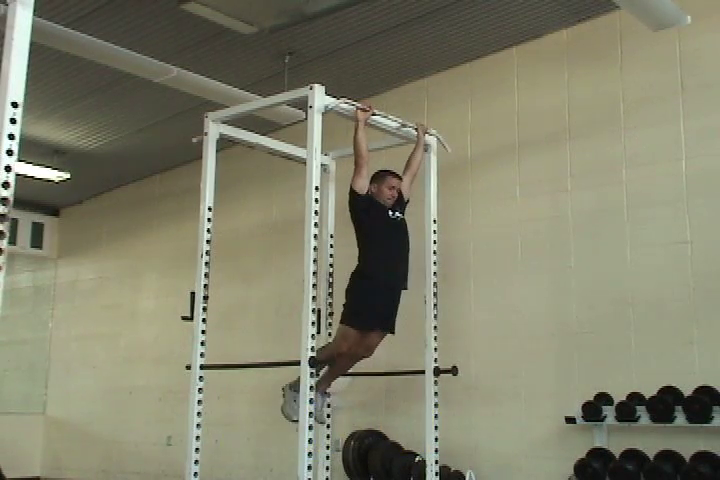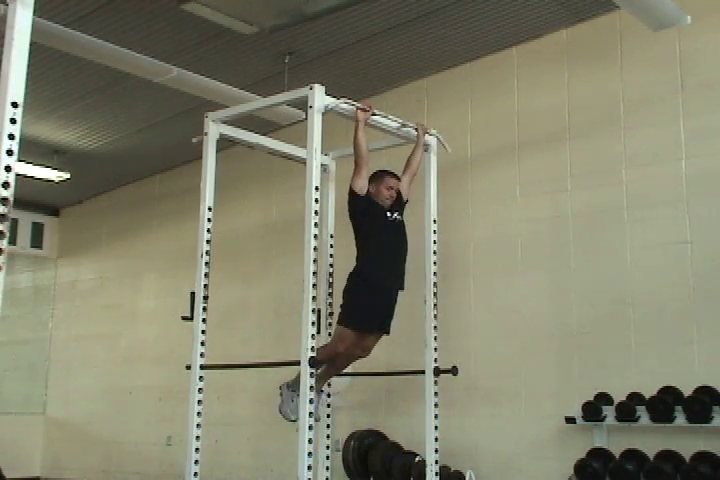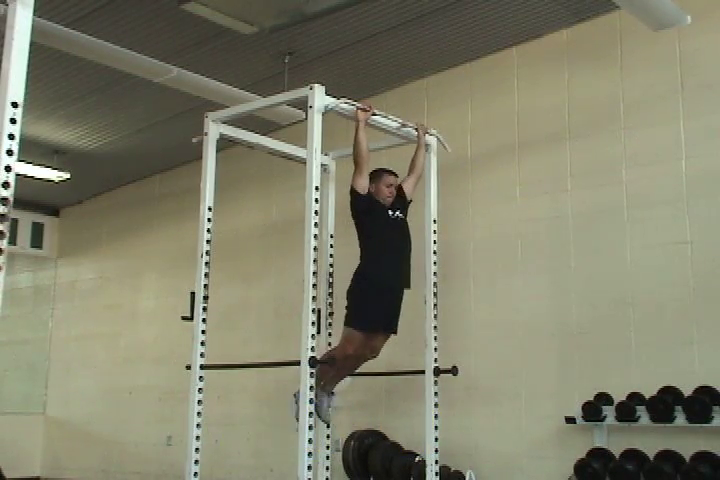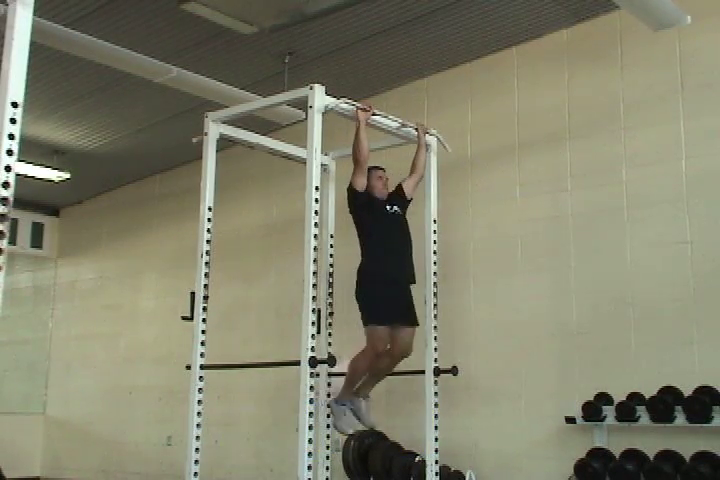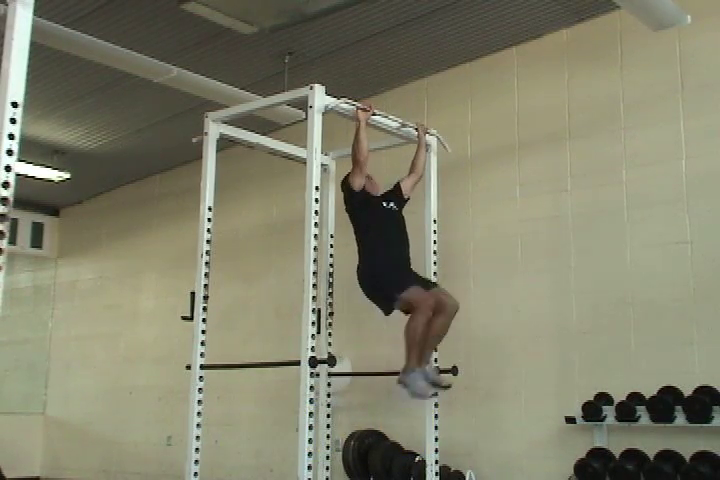
dt=0.2s
person 1, frame 1
left shoulder: (397, 209)
right shoulder: (363, 205)
left elbow: (411, 172)
right elbow: (361, 164)
left wrist: (420, 141)
right wrist: (360, 124)
left hip: (391, 291)
right hip: (367, 287)
left knee: (365, 349)
right knee: (343, 346)
left ankle: (320, 389)
right ankle: (296, 388)
person 1, frame 2
left shoulder: (396, 209)
right shoulder: (362, 206)
left elbow: (409, 173)
right elbow: (361, 166)
left wrist: (420, 140)
right wrist: (360, 124)
left hip: (389, 291)
right hip: (364, 287)
left knee: (362, 350)
right knee: (340, 346)
left ankle: (316, 387)
right ankle: (294, 387)
person 1, frame 3
left shoulder: (399, 208)
right shoulder: (364, 205)
left elbow: (414, 174)
right elbow: (362, 166)
left wrist: (421, 141)
right wrist: (361, 124)
left hip: (393, 290)
right hip: (368, 287)
left knee: (370, 351)
right knee: (349, 348)
left ankle: (324, 391)
person 1, frame 4
left shoulder: (397, 203)
right shoulder: (361, 202)
left elbow: (416, 174)
right elbow: (361, 164)
left wrist: (421, 141)
right wrist: (361, 123)
left hip: (400, 284)
right hip: (374, 282)
left knee: (401, 349)
right knee: (376, 347)
left ankle: (359, 396)
right ankle: (342, 401)
person 1, frame 5
left shoulder: (391, 200)
right shoulder: (357, 199)
left elbow: (415, 174)
right elbow: (360, 163)
left wrist: (421, 141)
right wrist: (362, 124)
left hip: (401, 273)
right hip: (377, 274)
left knee: (449, 305)
right knee: (426, 302)
left ankle: (422, 364)
right ankle: (411, 370)
